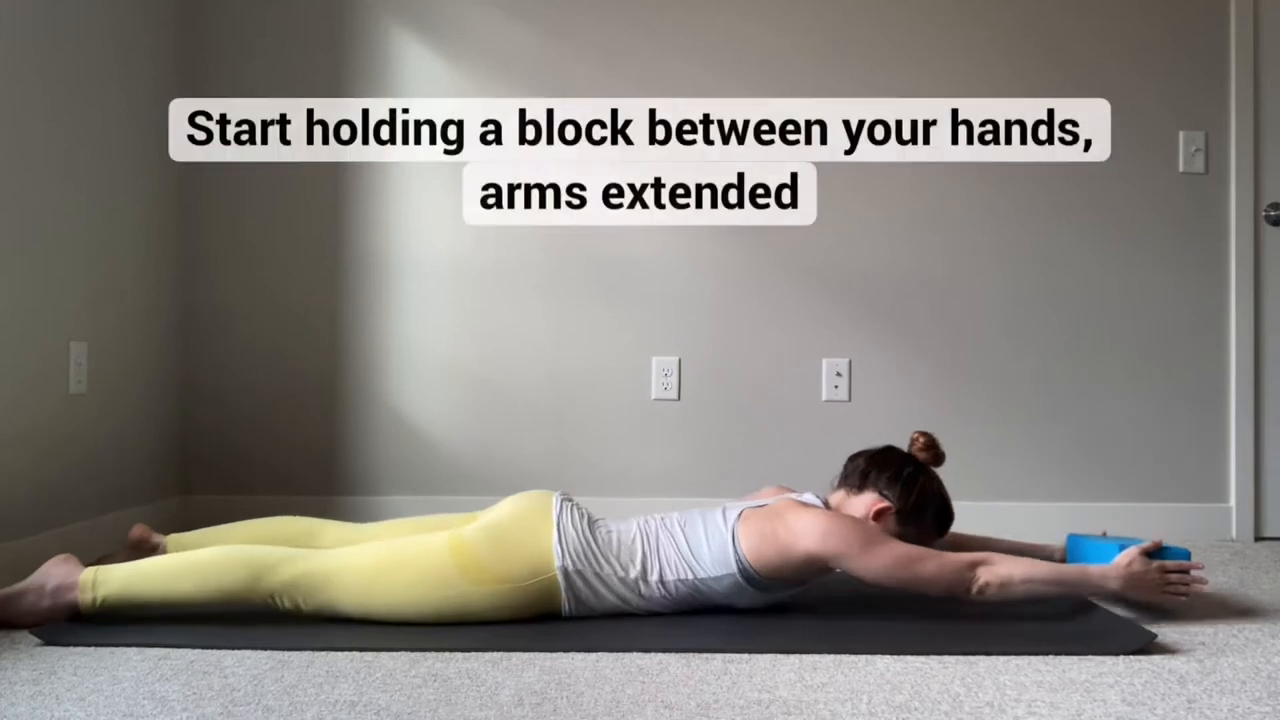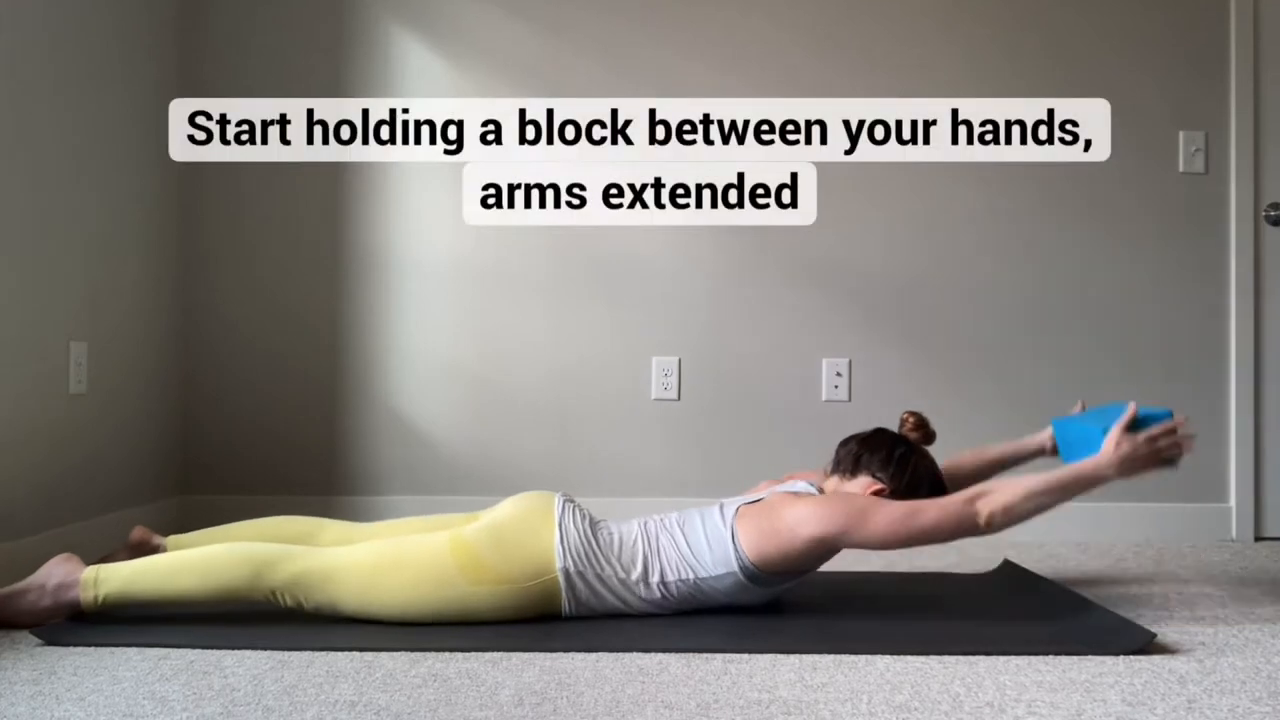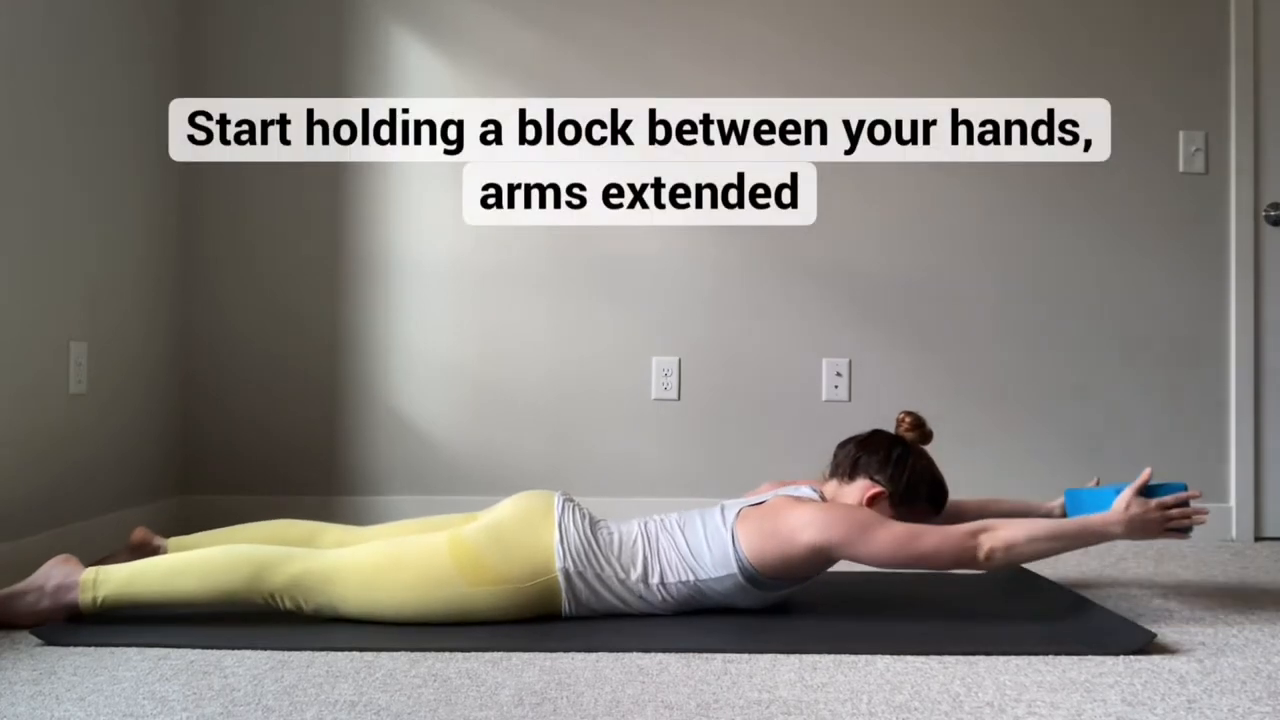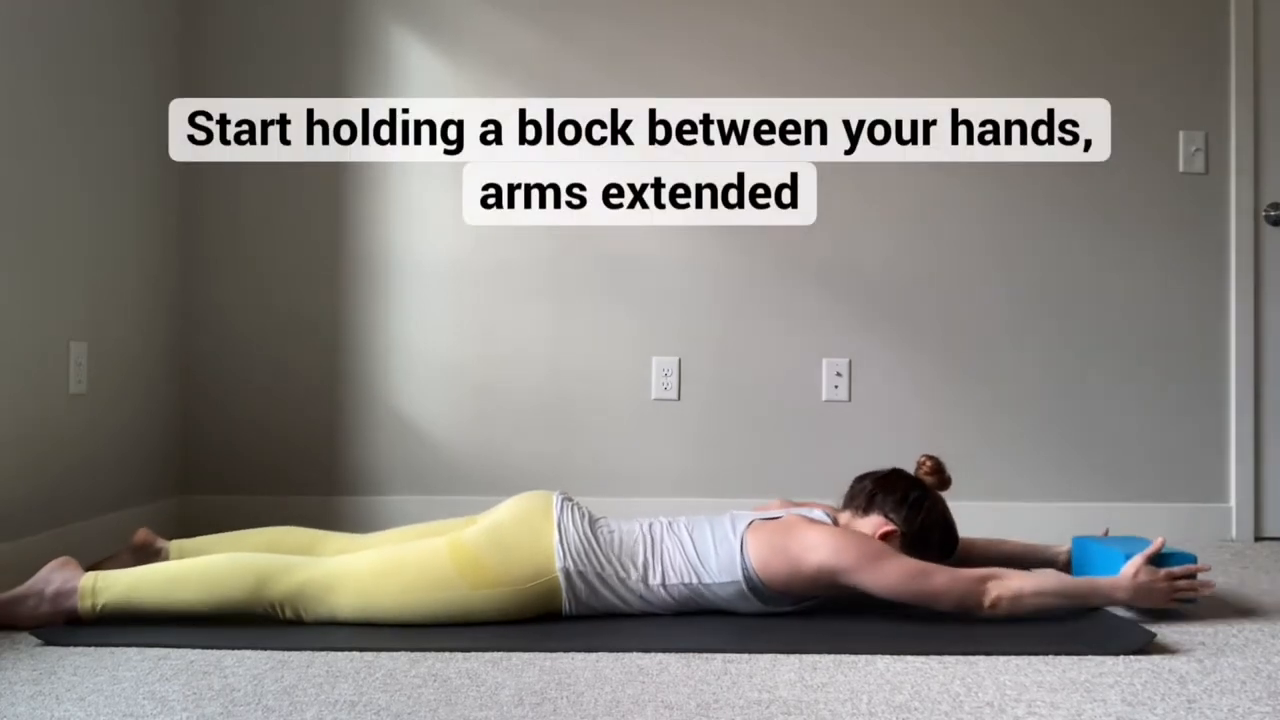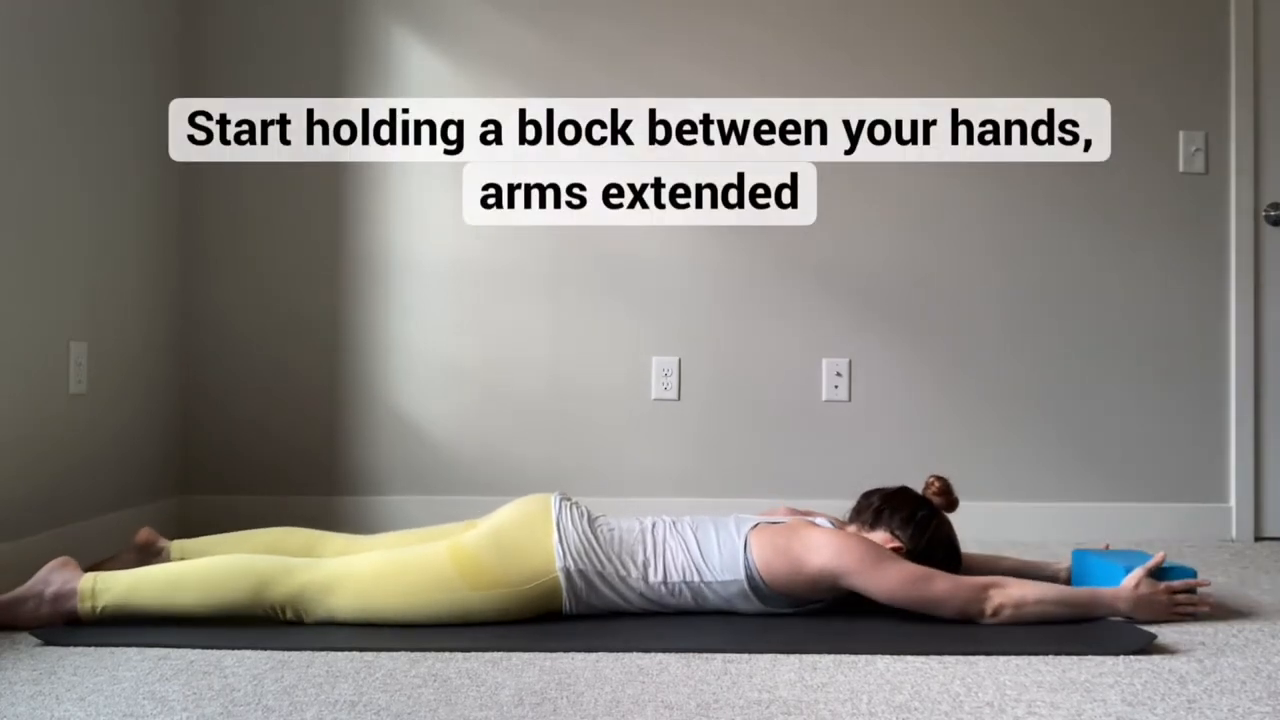
dt=0.7s
person 1, frame 1
left shoulder: (807, 504)
right shoulder: (823, 536)
left elbow: (945, 539)
right elbow: (965, 578)
left wrist: (1075, 557)
right wrist: (1106, 580)
left hip: (540, 526)
right hip: (537, 566)
left knee: (338, 541)
right knee: (309, 581)
left ankle: (164, 546)
person 1, frame 2
left shoulder: (811, 487)
right shoulder: (822, 520)
left elbow: (934, 476)
right elbow: (971, 517)
left wrist: (1045, 437)
right wrist: (1105, 470)
left hip: (543, 533)
right hip: (539, 569)
left knee: (338, 539)
right knee: (311, 581)
left ankle: (160, 550)
person 1, frame 3
left shoulder: (812, 489)
right shoulder: (822, 527)
left elbow: (946, 507)
right elbow: (973, 548)
left wrist: (1061, 499)
right wrist: (1111, 527)
left hip: (540, 526)
right hip: (538, 567)
left knee: (332, 554)
right knee: (306, 585)
left ankle: (154, 551)
person 1, frame 4
left shoulder: (813, 516)
right shoulder: (830, 552)
left elbow: (951, 547)
right elbow: (974, 595)
left wrist: (1075, 552)
right wrist: (1116, 592)
left hip: (546, 532)
right hip: (541, 565)
left knee: (340, 551)
right knee: (309, 592)
left ankle: (162, 553)
person 1, frame 5
left shoulder: (818, 526)
right shoulder: (830, 555)
left elbow: (955, 556)
right elbow: (974, 600)
left wrist: (1076, 564)
right wrist: (1115, 602)
left hip: (548, 531)
right hip: (544, 566)
left knee: (341, 556)
right knee: (311, 592)
left ankle: (161, 554)
